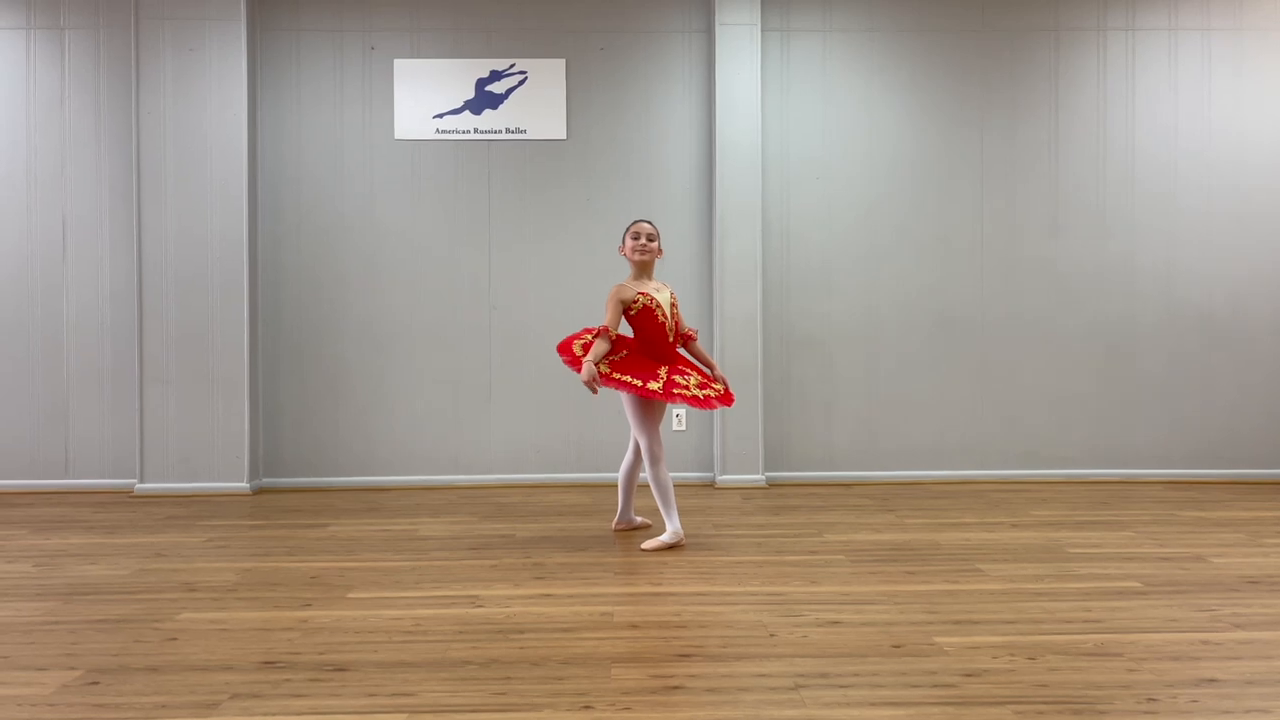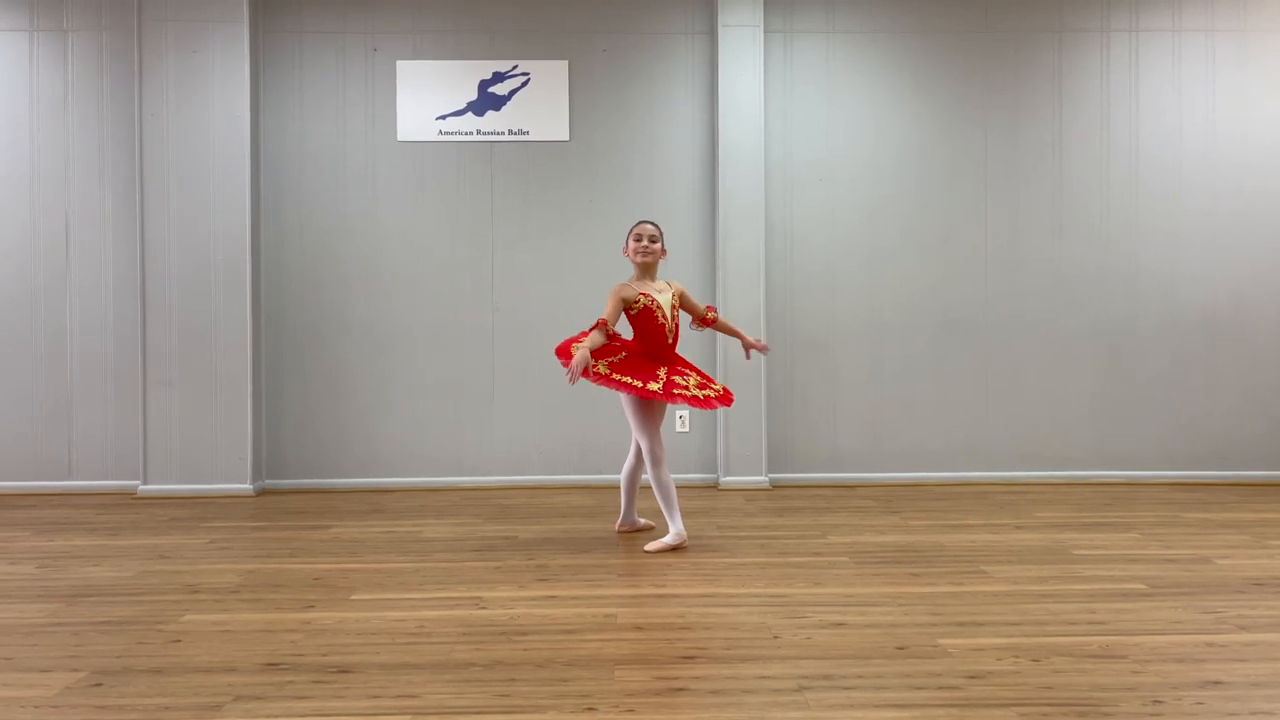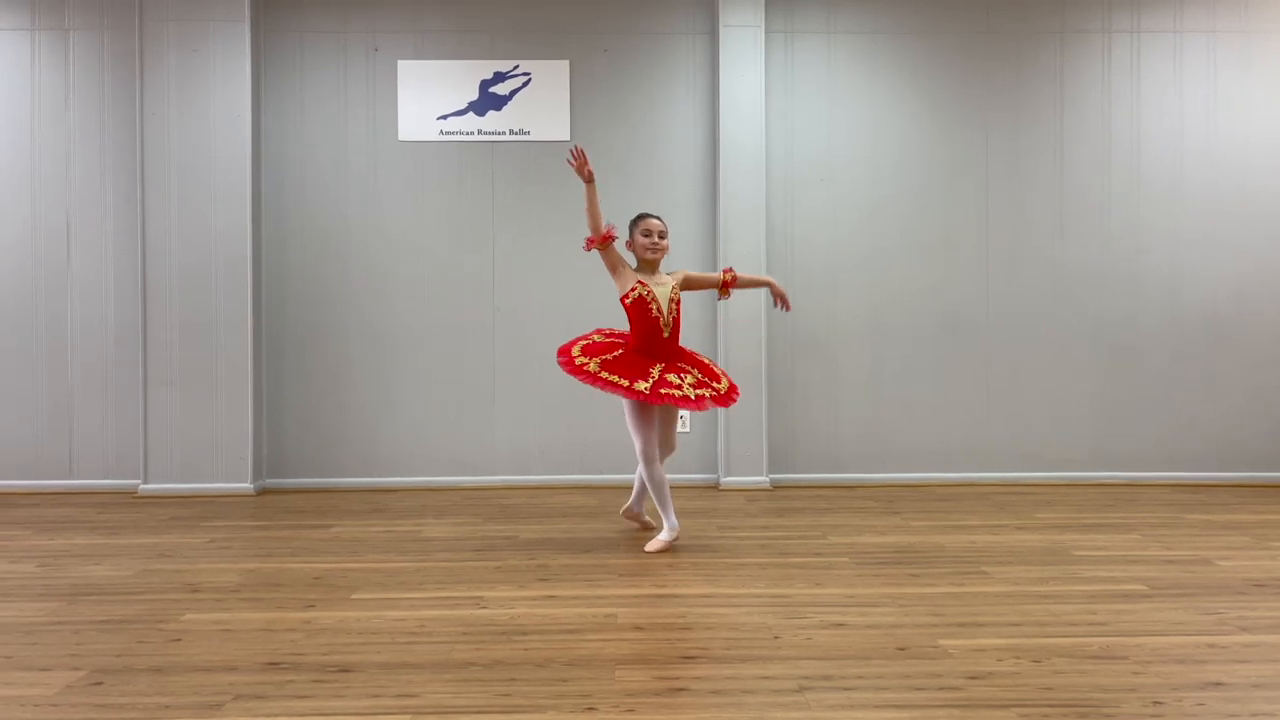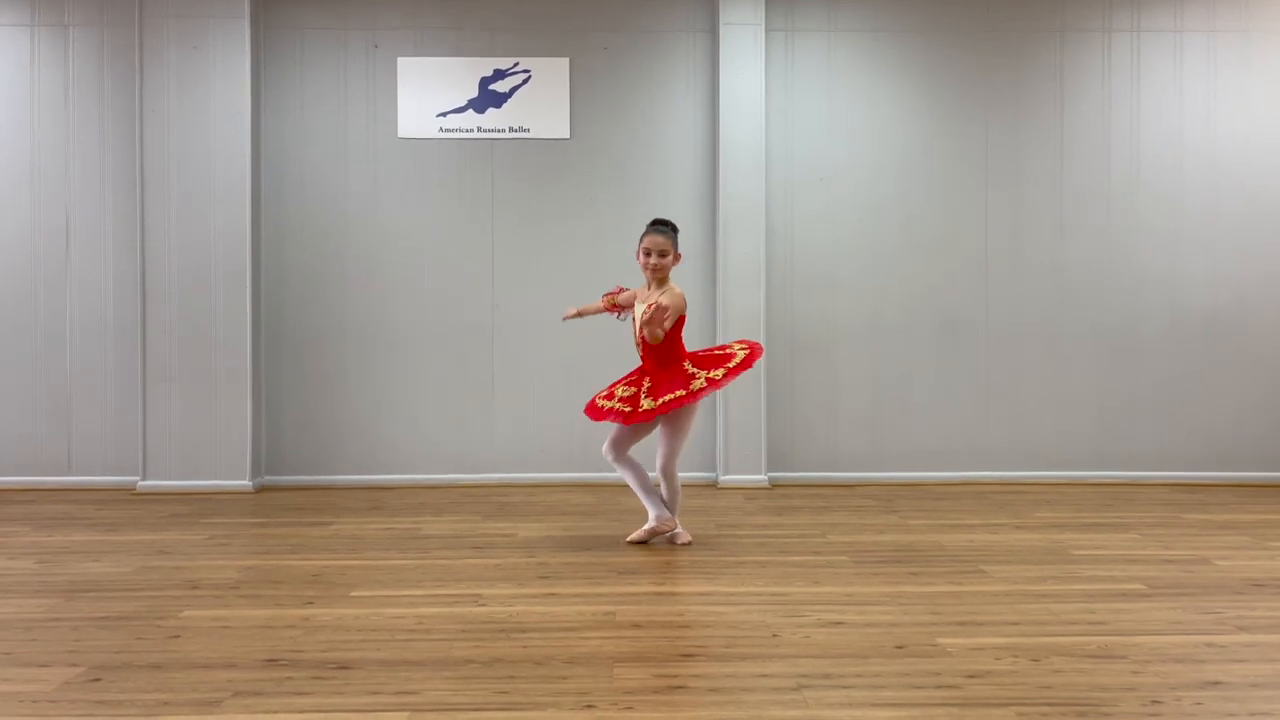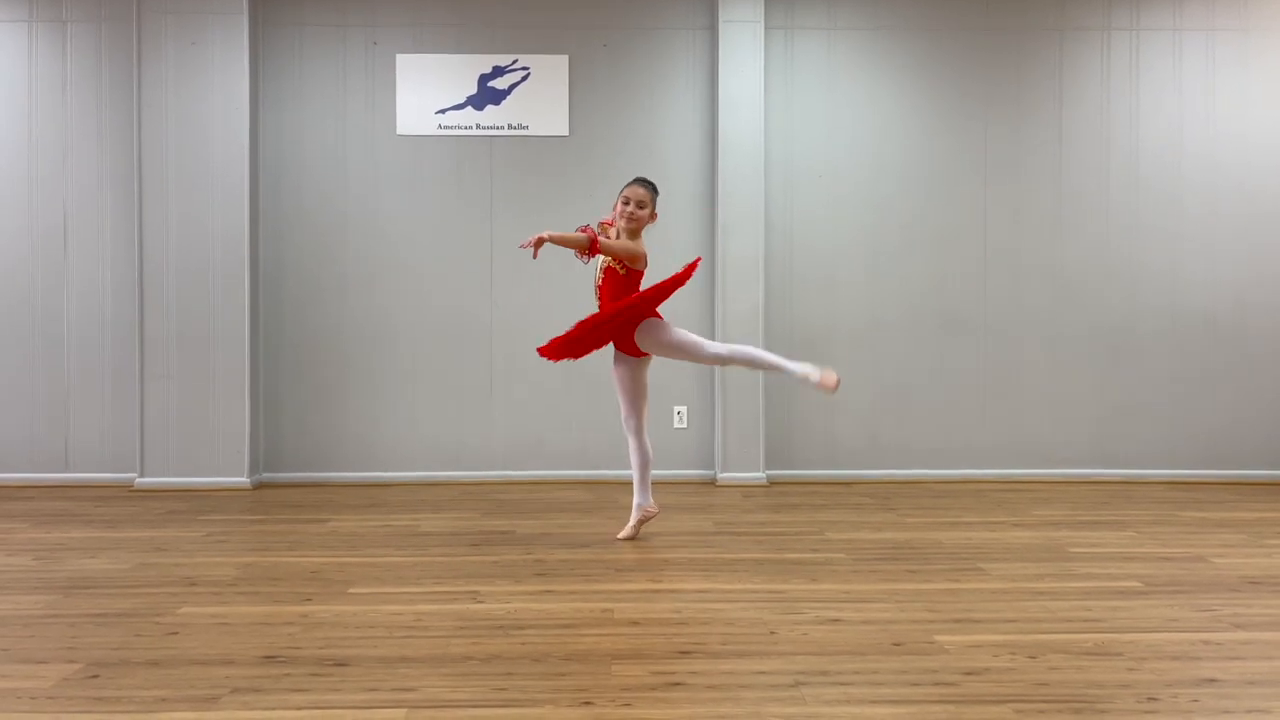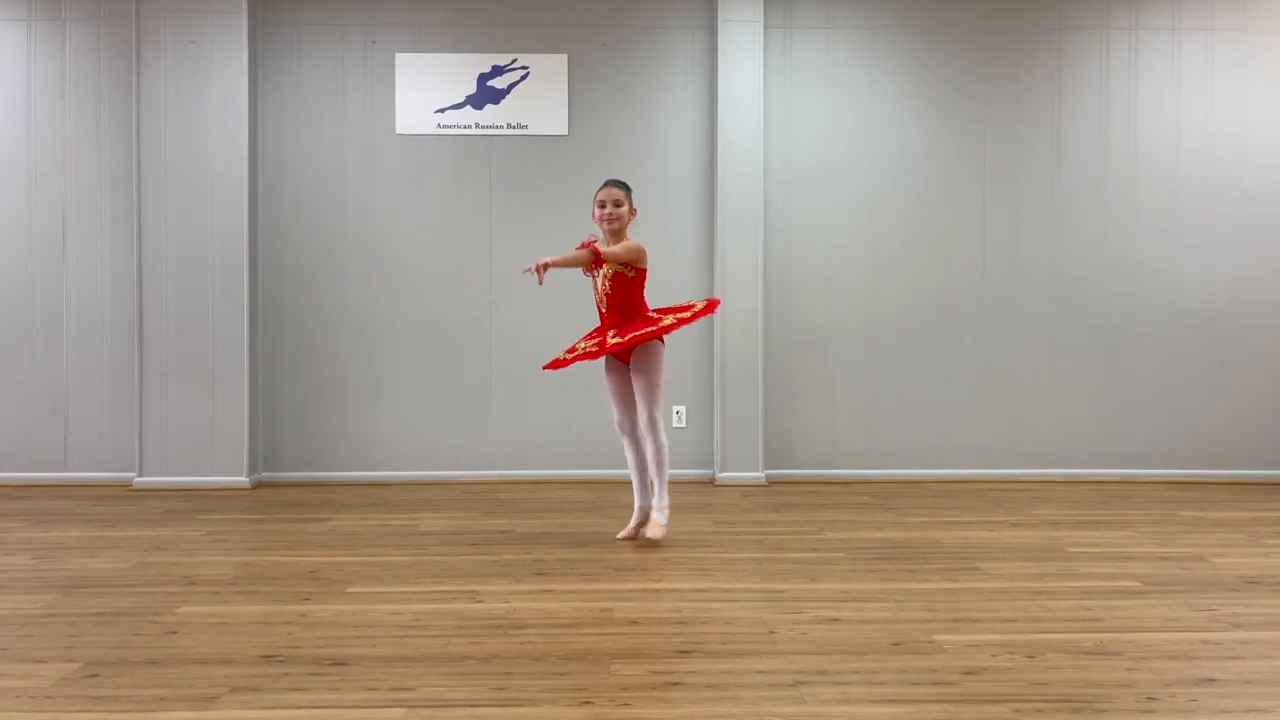
dt=0.5s
person 1, frame 1
left shoulder: (668, 291)
right shoulder: (621, 292)
left elbow: (685, 336)
right elbow: (606, 336)
left wrist: (712, 366)
right wrist: (588, 363)
left hip: (663, 372)
right hip: (636, 371)
left knee: (640, 448)
right knee: (653, 451)
left ankle: (625, 515)
right ankle: (673, 528)
person 1, frame 2
left shoulder: (674, 289)
right shoulder: (625, 291)
left elbow: (706, 317)
right elbow: (601, 329)
left wrist: (743, 336)
right wrist: (583, 352)
left hip: (663, 372)
right hip: (635, 371)
left knee: (641, 449)
right knee: (654, 451)
left ankle: (628, 517)
right ankle: (677, 530)
person 1, frame 3
left shoulder: (678, 280)
right shoulder: (622, 274)
left elbow: (725, 280)
right elbow: (598, 231)
left wrist: (767, 281)
right wrist: (588, 181)
left hip: (671, 368)
right hip: (635, 369)
left knee: (664, 447)
right knee: (647, 451)
left ankle: (635, 505)
right ankle: (670, 526)
person 1, frame 4
left shoulder: (674, 297)
right shoulder: (638, 293)
left elbow: (656, 337)
right elbow: (612, 302)
left wrist: (655, 325)
right wrist: (579, 311)
left hip: (684, 382)
right hip: (652, 384)
left knee: (665, 467)
right knee: (613, 448)
left ankle: (672, 521)
right ankle: (659, 516)
person 1, frame 5
left shoulder: (633, 249)
right shoulder: (613, 233)
left elbow: (592, 243)
right elbow: (598, 232)
left wrist: (547, 237)
left hip: (640, 328)
right hip: (622, 340)
left knee: (717, 353)
right knee: (633, 425)
left ankle: (804, 371)
right ankle: (642, 505)
person 1, frame 6
left shoulder: (634, 249)
right shoulder: (597, 246)
left elbow: (596, 256)
left wrist: (547, 262)
left hip: (643, 336)
right hip: (613, 341)
left knee: (649, 421)
right knee: (627, 427)
left ankle: (661, 506)
right ankle: (644, 504)
